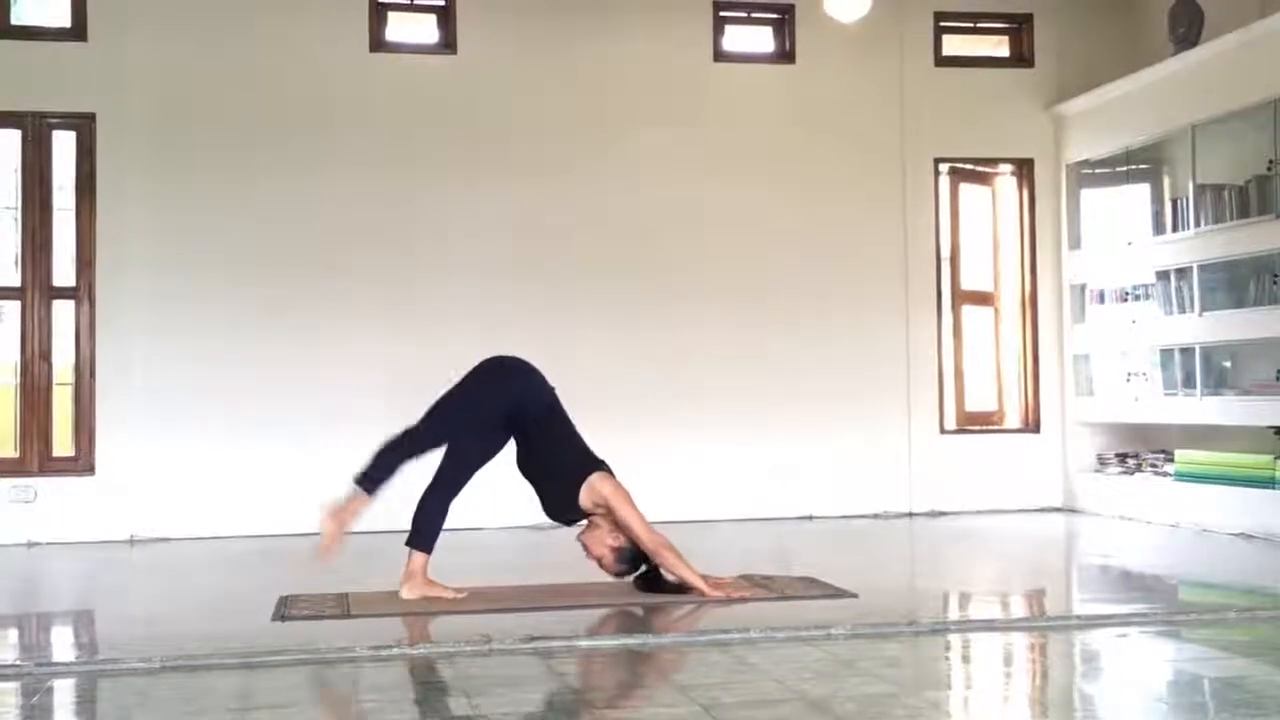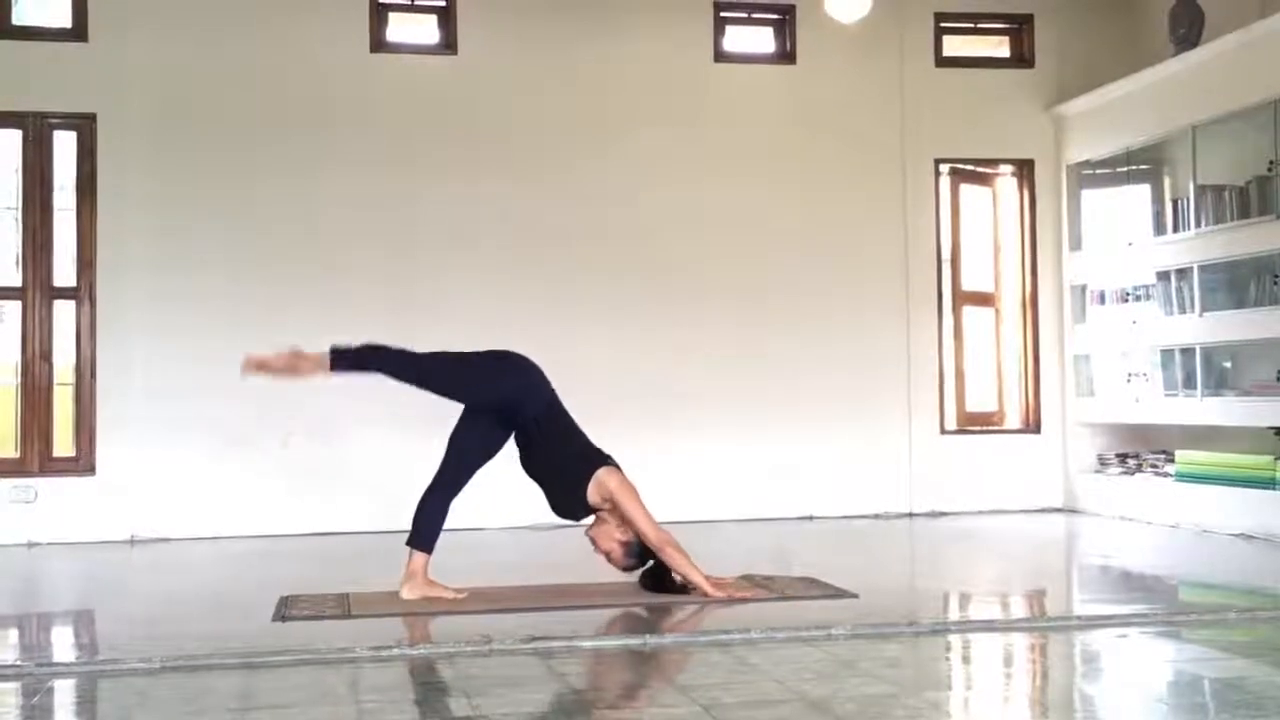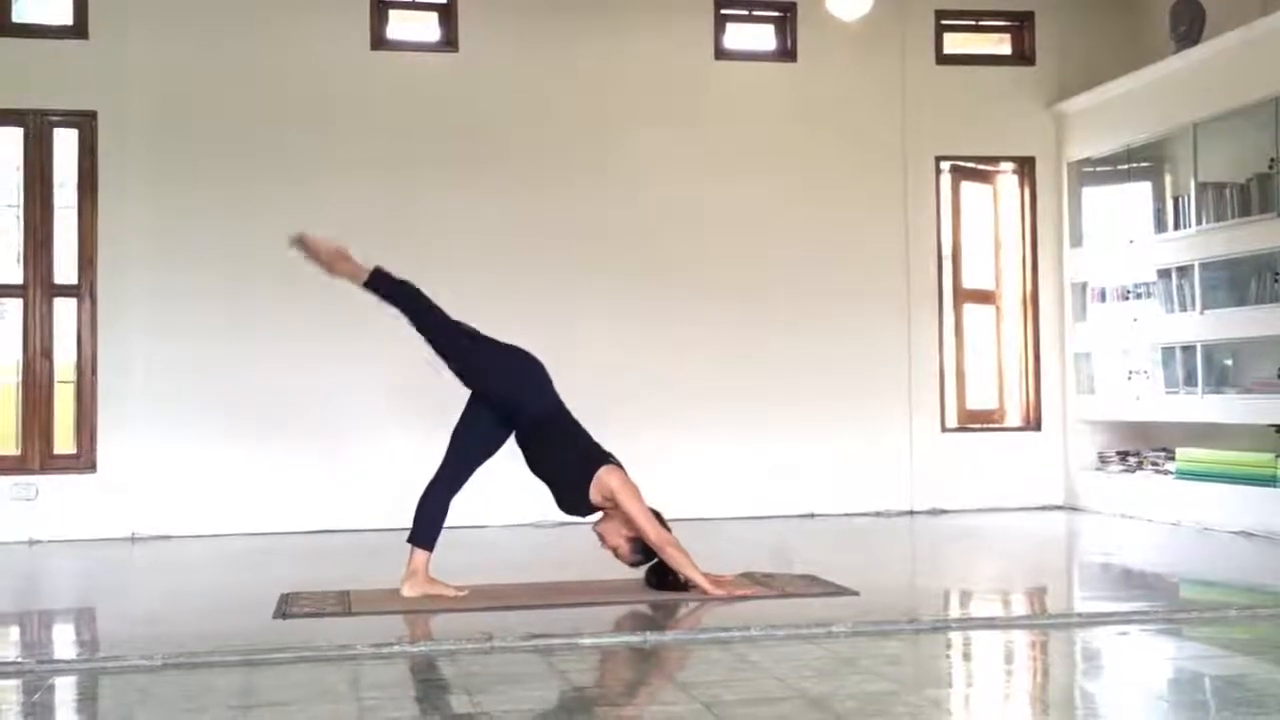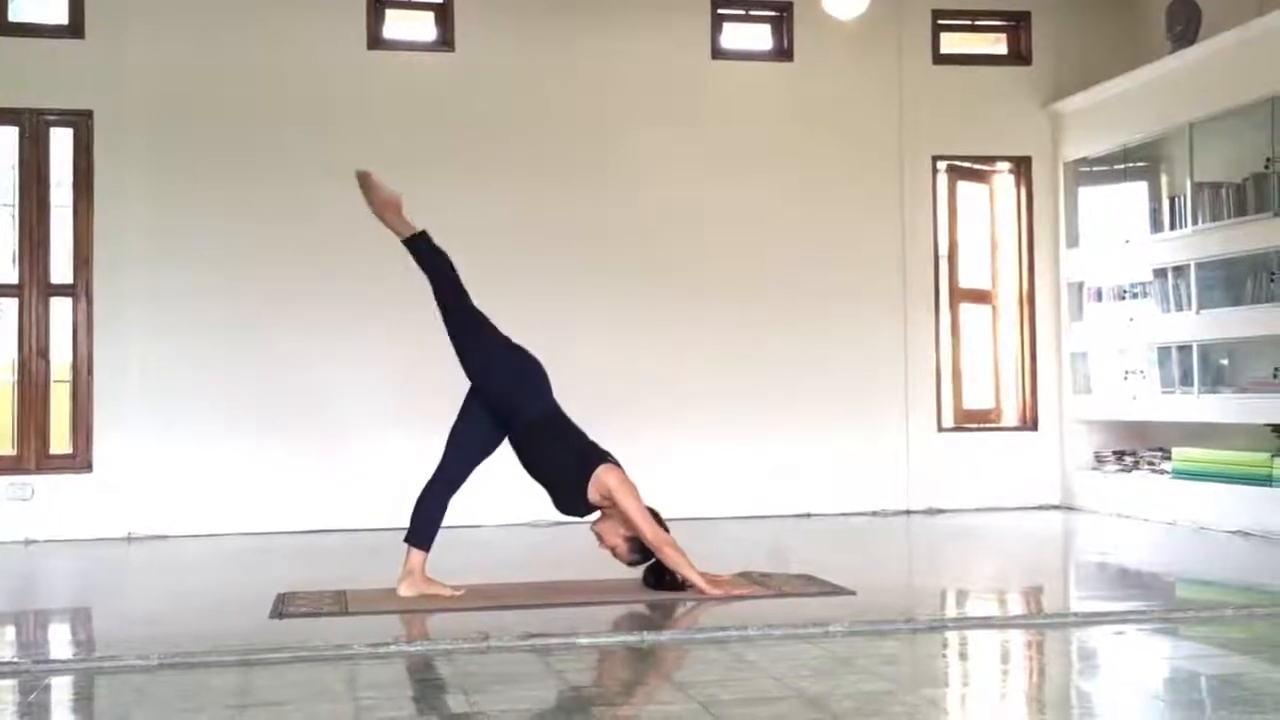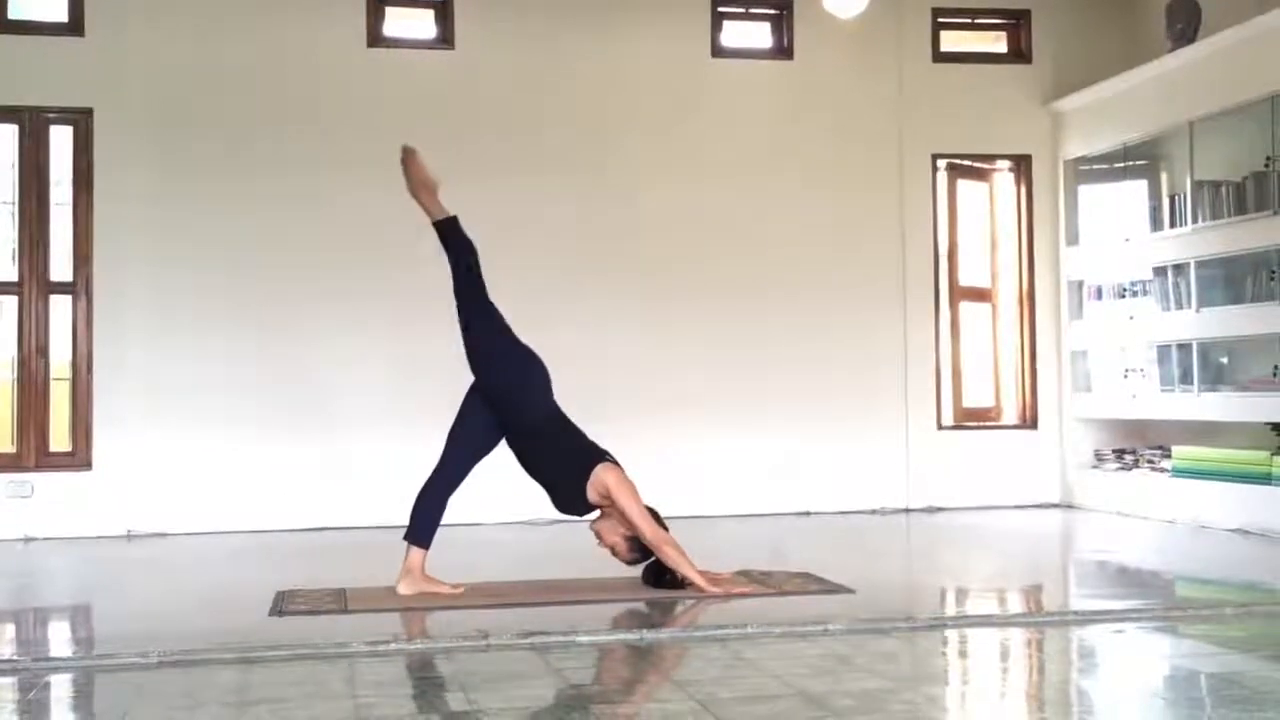
dt=0.3s
person 1, frame 1
left shoulder: (604, 501)
right shoulder: (600, 491)
left elbow: (655, 545)
right elbow: (656, 544)
left wrist: (695, 578)
right wrist: (702, 585)
left hip: (518, 404)
right hip: (511, 384)
left knee: (448, 482)
right knee: (420, 437)
right ankle: (349, 508)
person 1, frame 2
left shoulder: (604, 492)
right shoulder: (608, 485)
left elbow: (659, 542)
right elbow: (660, 540)
left wrist: (702, 582)
right wrist: (705, 584)
left hip: (509, 403)
right hip: (510, 384)
left knee: (447, 483)
right knee: (403, 366)
left ankle: (416, 579)
right ankle: (314, 362)
person 1, frame 3
left shoulder: (612, 492)
right shoulder: (612, 486)
left elbow: (660, 542)
right elbow: (660, 541)
left wrist: (700, 578)
right wrist: (707, 583)
left hip: (508, 401)
right hip: (514, 385)
left knee: (448, 479)
right knee: (433, 320)
left ankle: (416, 577)
person 1, frame 4
left shoulder: (601, 491)
right shoulder: (610, 483)
left elbow: (660, 544)
right elbow: (661, 540)
left wrist: (698, 578)
right wrist: (701, 583)
left hip: (507, 399)
right hip: (512, 387)
left knee: (448, 477)
right knee: (455, 299)
left ankle: (413, 576)
person 1, frame 5
left shoulder: (598, 490)
right shoulder: (608, 481)
left elbow: (658, 542)
right elbow: (659, 539)
left wrist: (697, 575)
right wrist: (701, 581)
left hip: (506, 399)
right hip: (512, 385)
left knee: (447, 475)
right knee: (472, 288)
left ankle: (412, 574)
